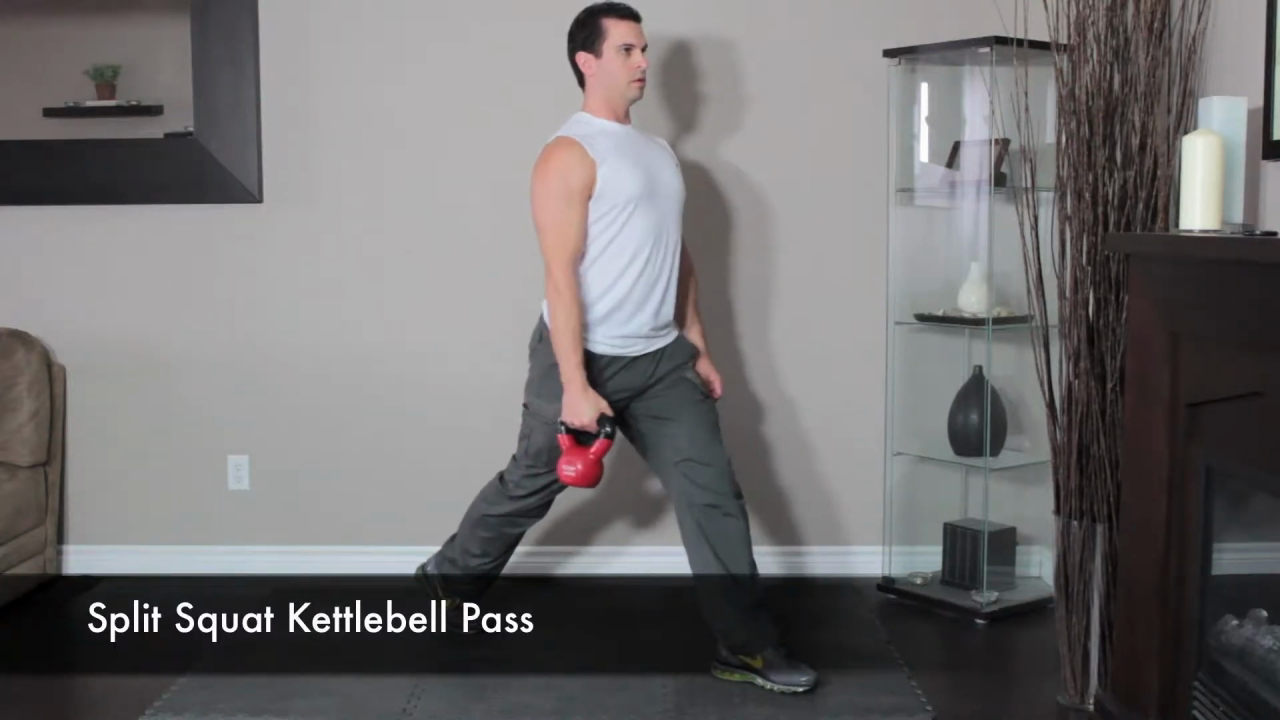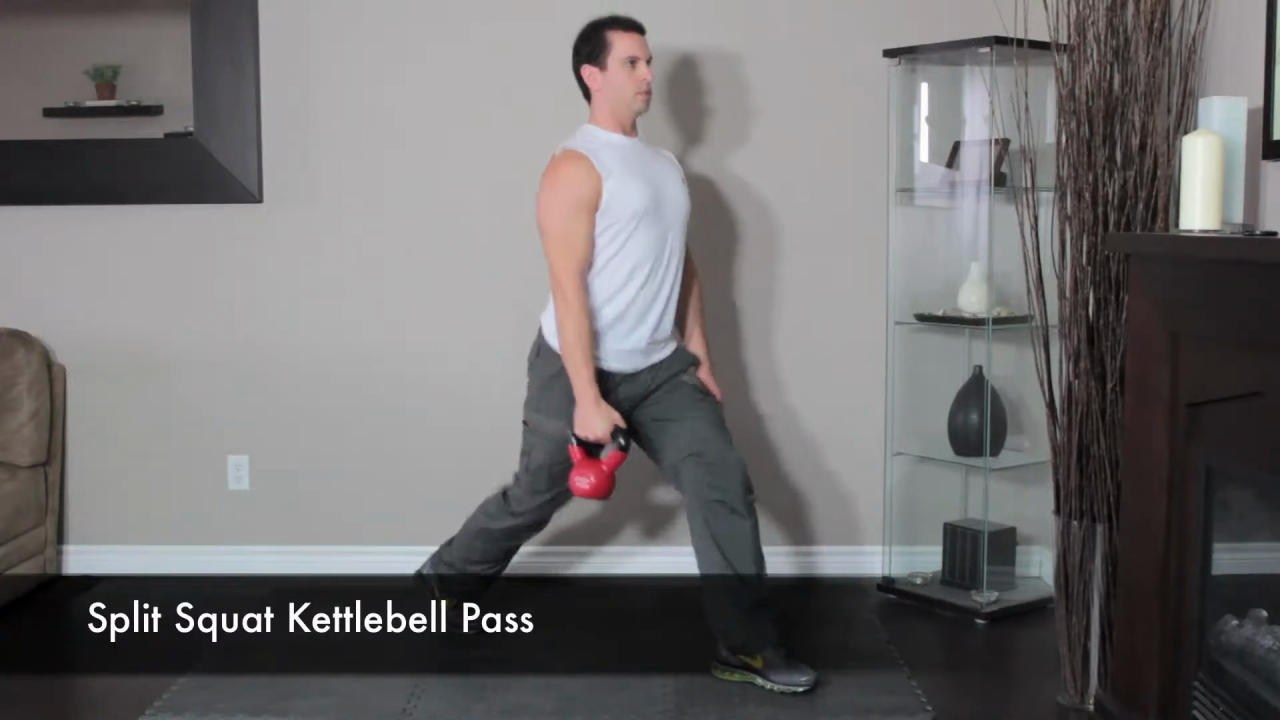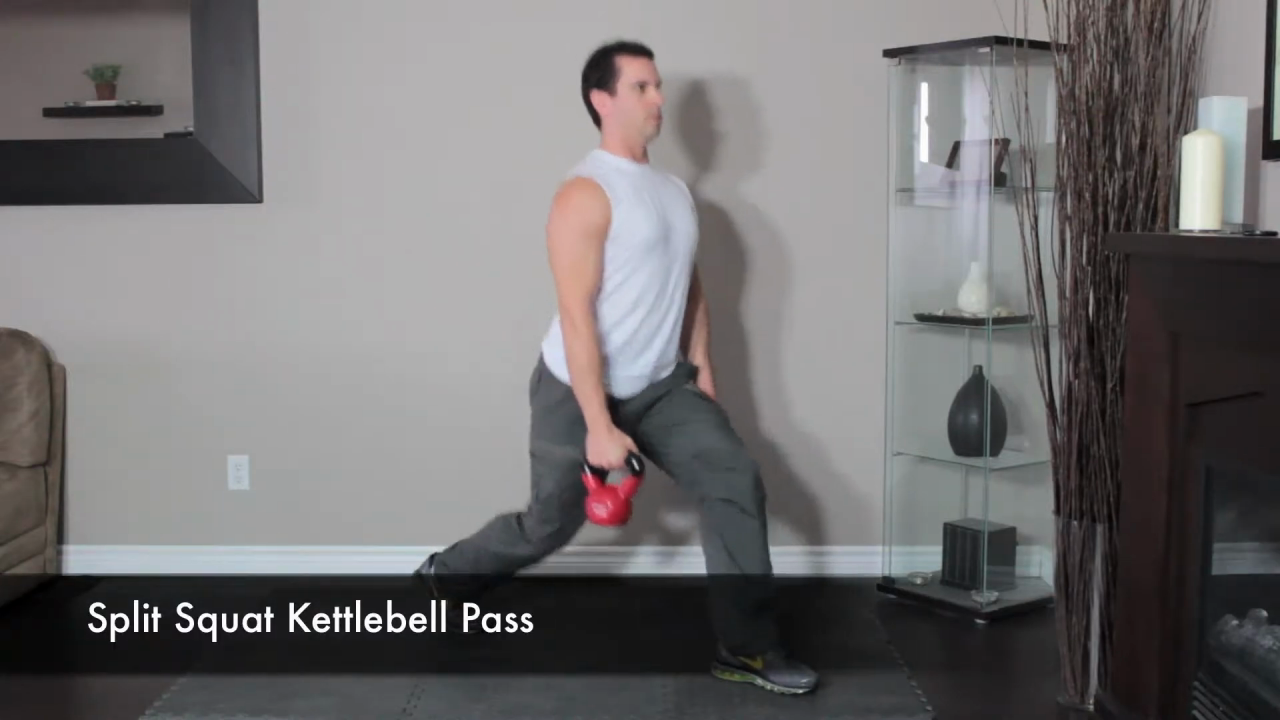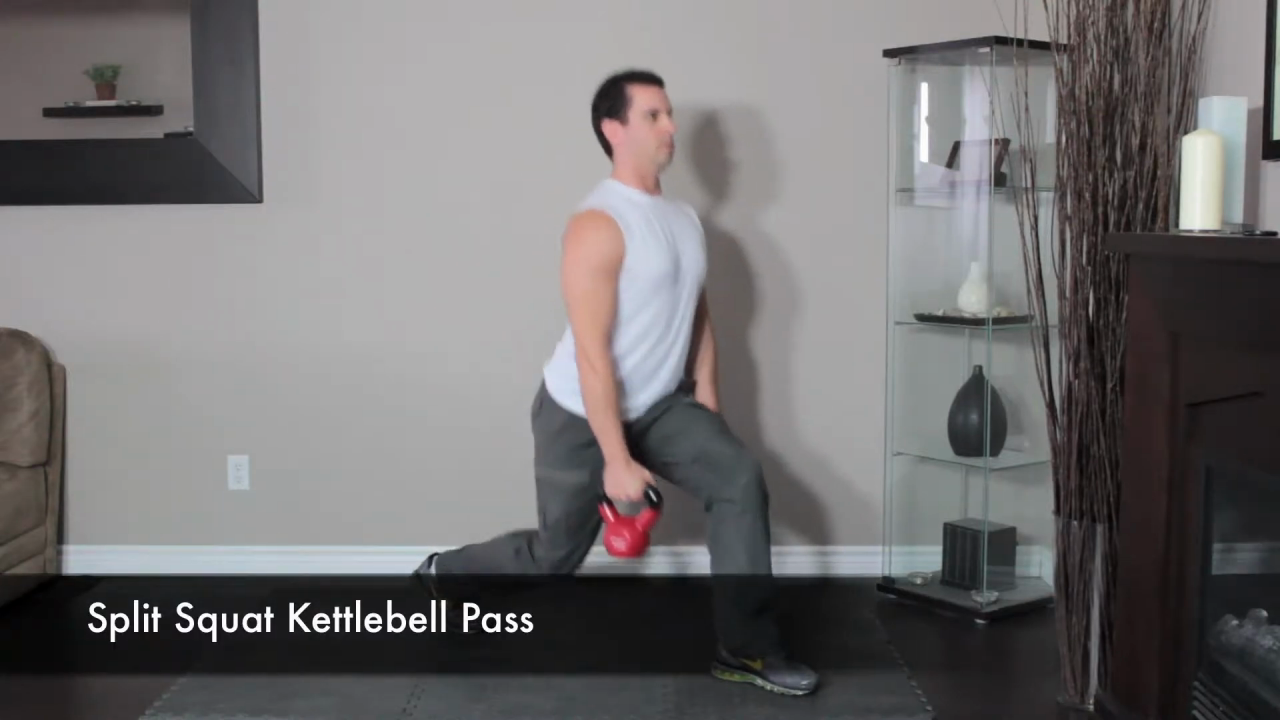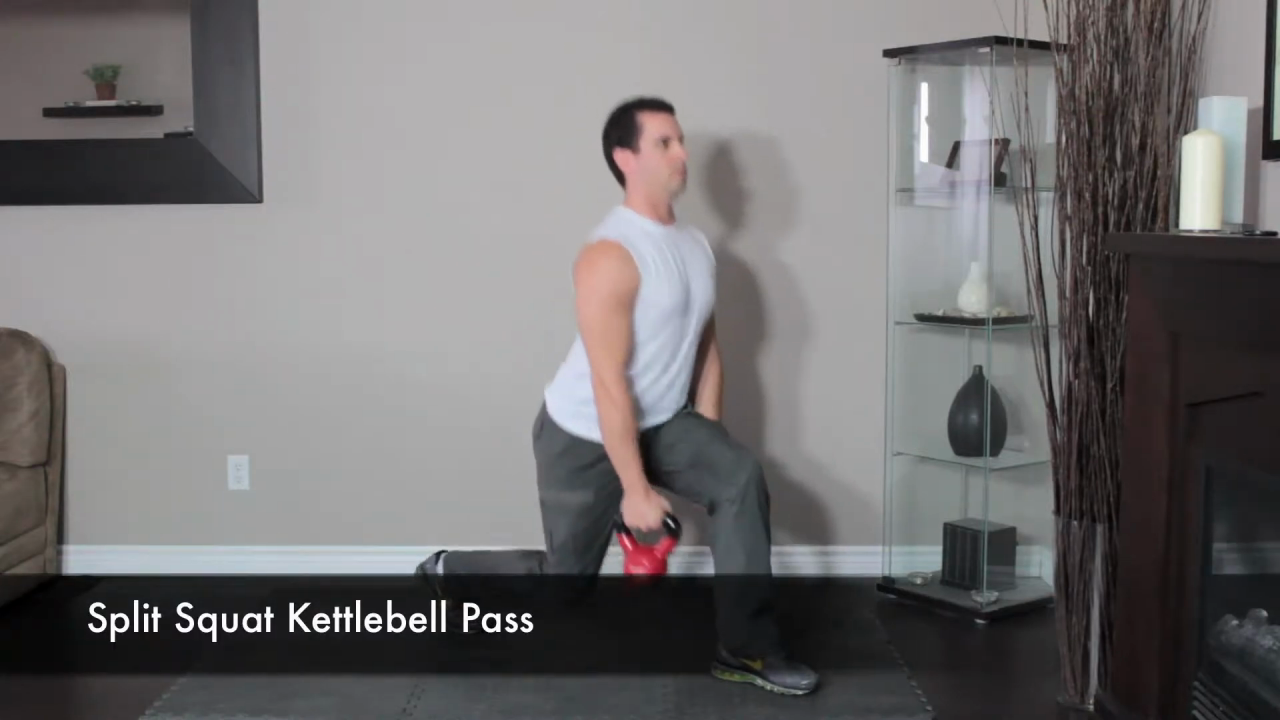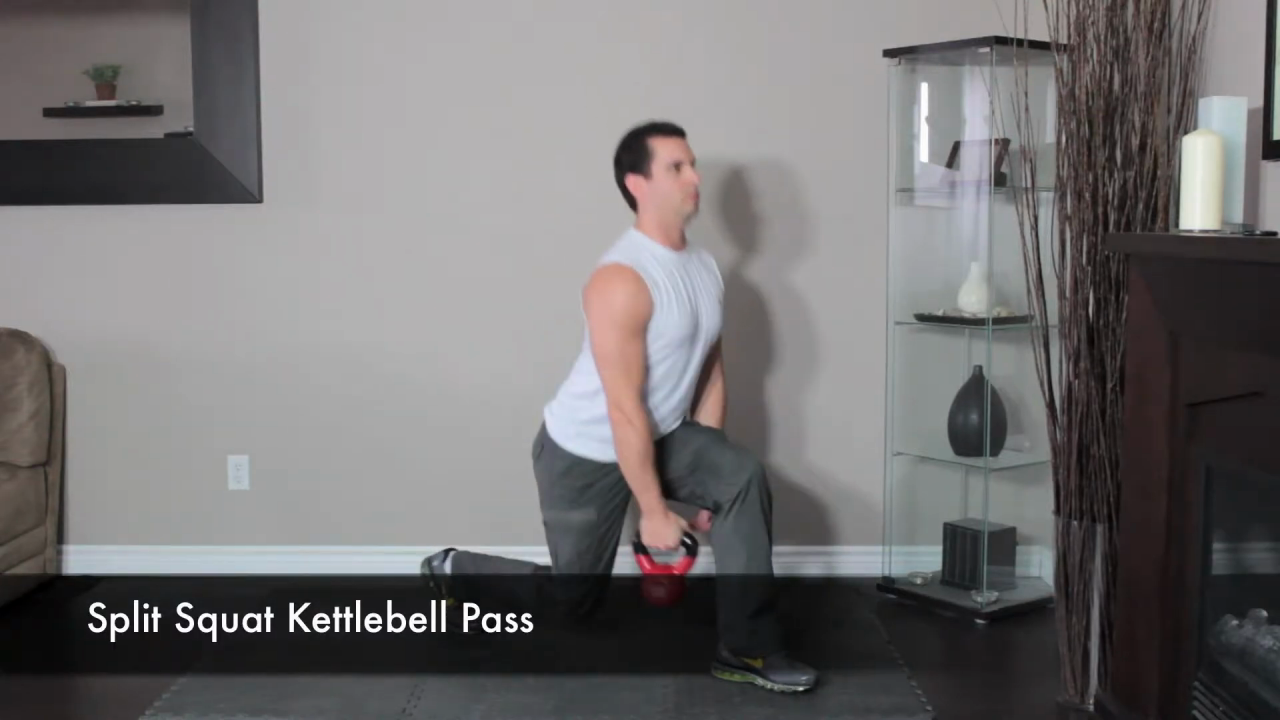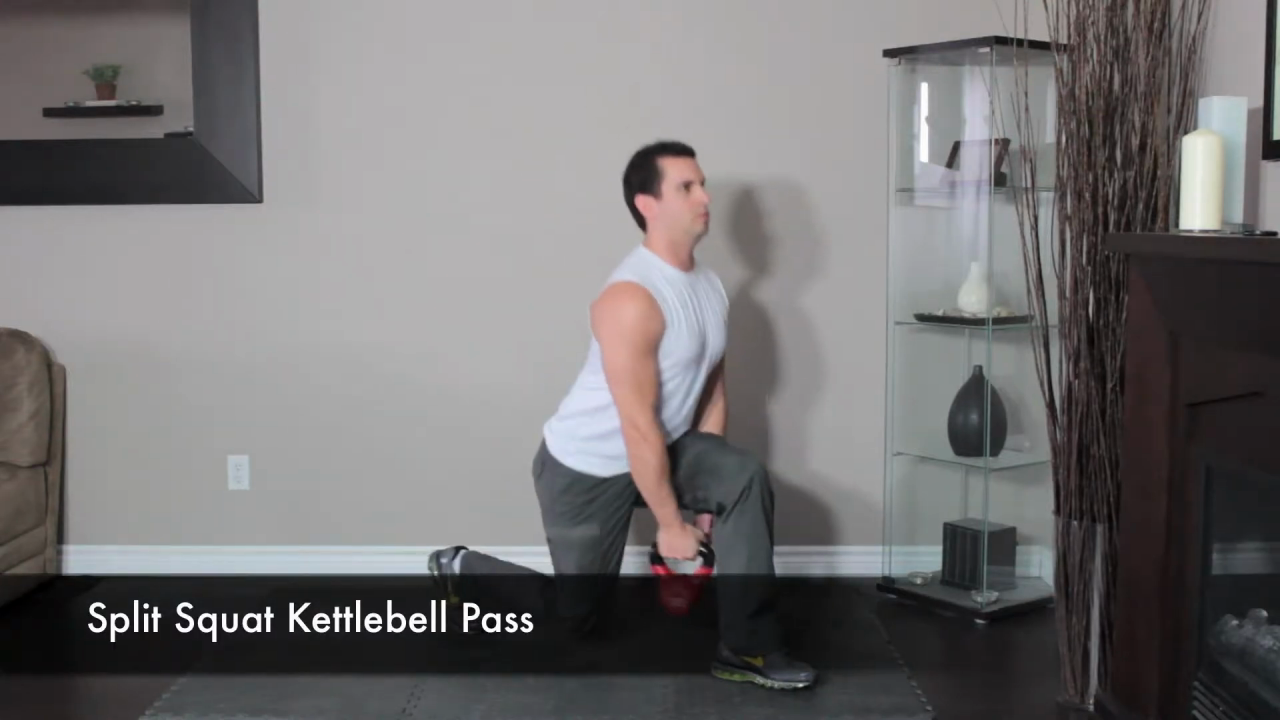
dt=0.1s
person 1, frame 1
left shoulder: (657, 150)
right shoulder: (570, 154)
right elbow: (561, 276)
left wrist: (699, 347)
right wrist: (575, 385)
left hip: (659, 357)
right hip: (584, 352)
left knee: (710, 487)
right knee: (529, 483)
left ankle: (746, 647)
right ankle: (445, 579)
person 1, frame 2
left shoulder: (663, 163)
right shoulder: (576, 167)
left elbow: (682, 267)
right elbow: (569, 289)
left wrist: (698, 355)
right wrist: (587, 397)
left hip: (659, 366)
right hip: (581, 364)
left knee: (724, 483)
right knee: (533, 500)
left ankle: (745, 646)
right ankle: (444, 578)
person 1, frame 3
left shoulder: (673, 189)
right shoulder: (586, 194)
left elbow: (690, 291)
right elbow: (577, 318)
left wrist: (705, 384)
right wrist: (598, 424)
left hip: (659, 384)
right hip: (577, 387)
left knee: (737, 479)
right knee: (549, 523)
left ankle: (745, 648)
right ankle: (441, 577)
person 1, frame 4
left shoulder: (683, 217)
right shoulder: (598, 226)
left elbow: (698, 318)
right elbow: (592, 351)
left wrist: (708, 408)
right wrist: (615, 459)
left hip: (659, 403)
right hip: (581, 412)
left knee: (741, 480)
right knee: (557, 552)
left ankle: (746, 647)
right ankle: (444, 576)
person 1, frame 5
left shoulder: (696, 244)
right shoulder: (611, 256)
left elbow: (706, 348)
right elbow: (608, 386)
left wrist: (704, 452)
right wrist: (635, 488)
left hip: (659, 420)
right hip: (581, 434)
left knee: (742, 480)
right knee: (566, 572)
left ankle: (746, 649)
right ankle: (448, 573)
person 1, frame 6
left shoulder: (704, 267)
right shoulder: (622, 281)
left elbow: (710, 369)
right elbow: (625, 410)
left wrist: (704, 461)
right wrist: (653, 510)
left hip: (660, 433)
right hip: (584, 451)
left knee: (744, 480)
right knee: (573, 596)
left ankle: (746, 647)
right ankle: (454, 571)
person 1, frame 7
left shoulder: (710, 286)
right shoulder: (631, 300)
left elbow: (711, 390)
right elbow: (638, 429)
left wrist: (708, 492)
right wrist: (670, 523)
left hip: (659, 445)
right hip: (584, 466)
left knee: (745, 480)
right knee: (573, 611)
left ankle: (746, 648)
right ankle: (462, 570)
